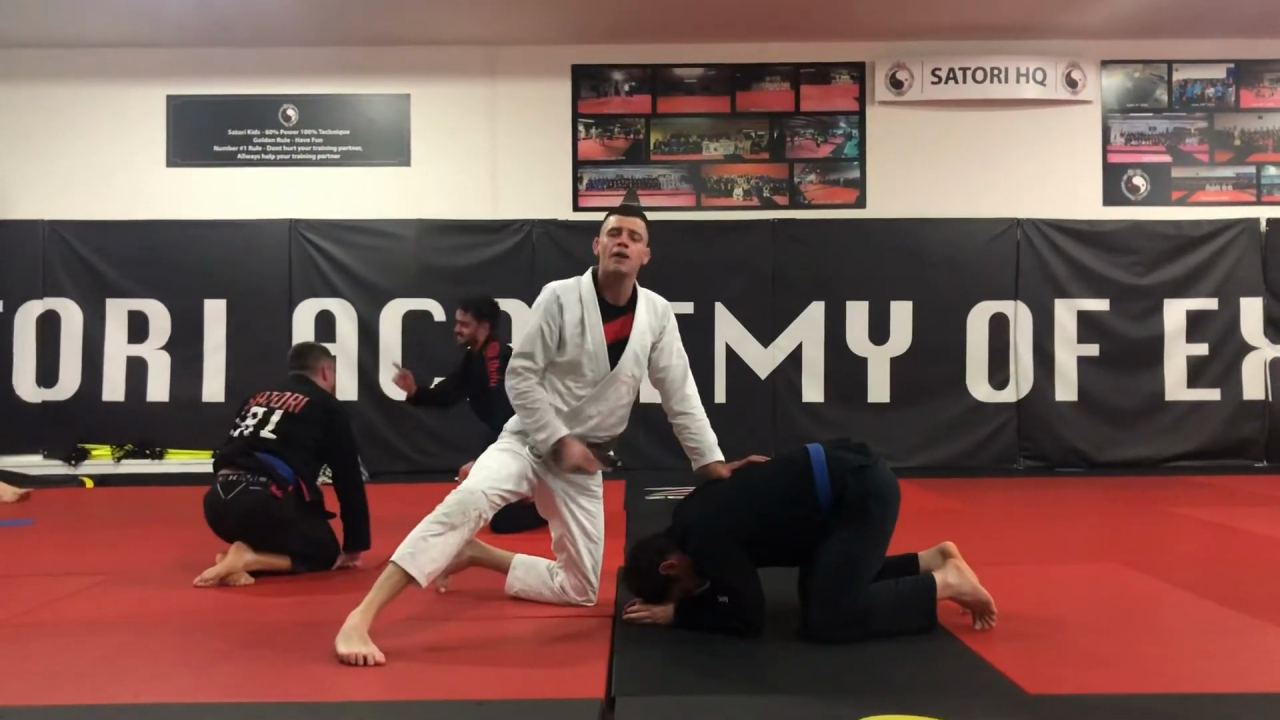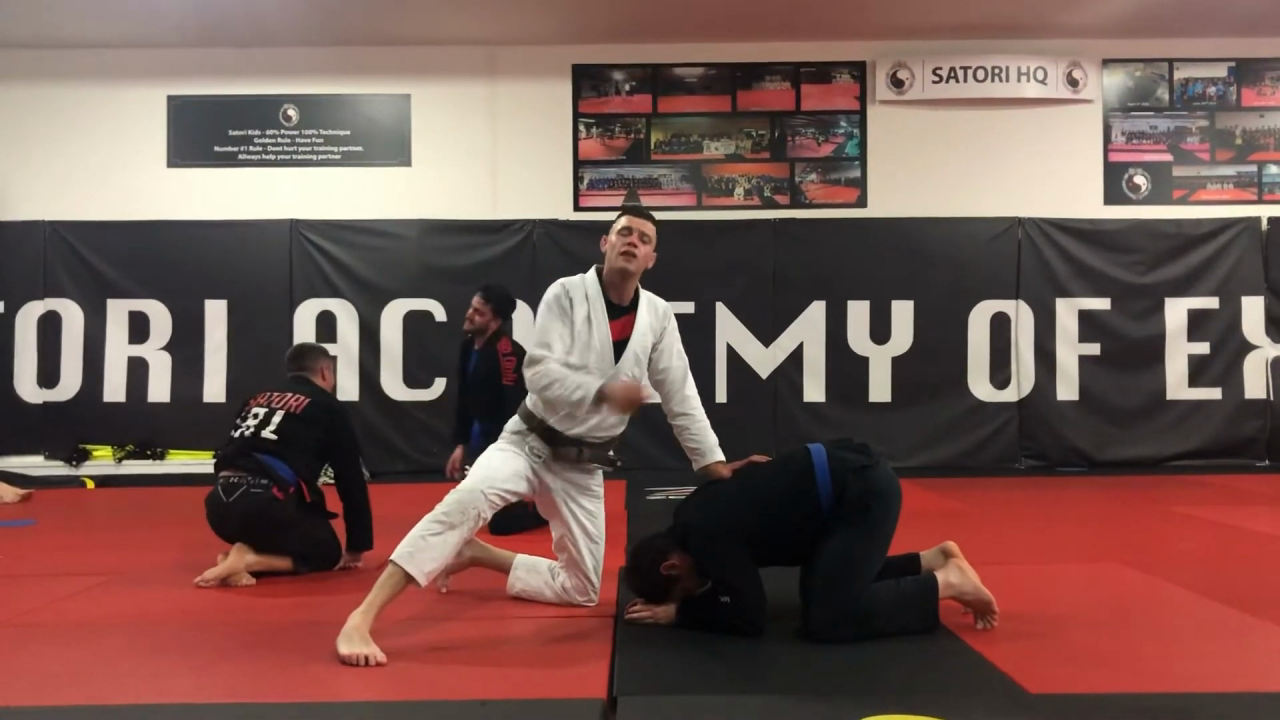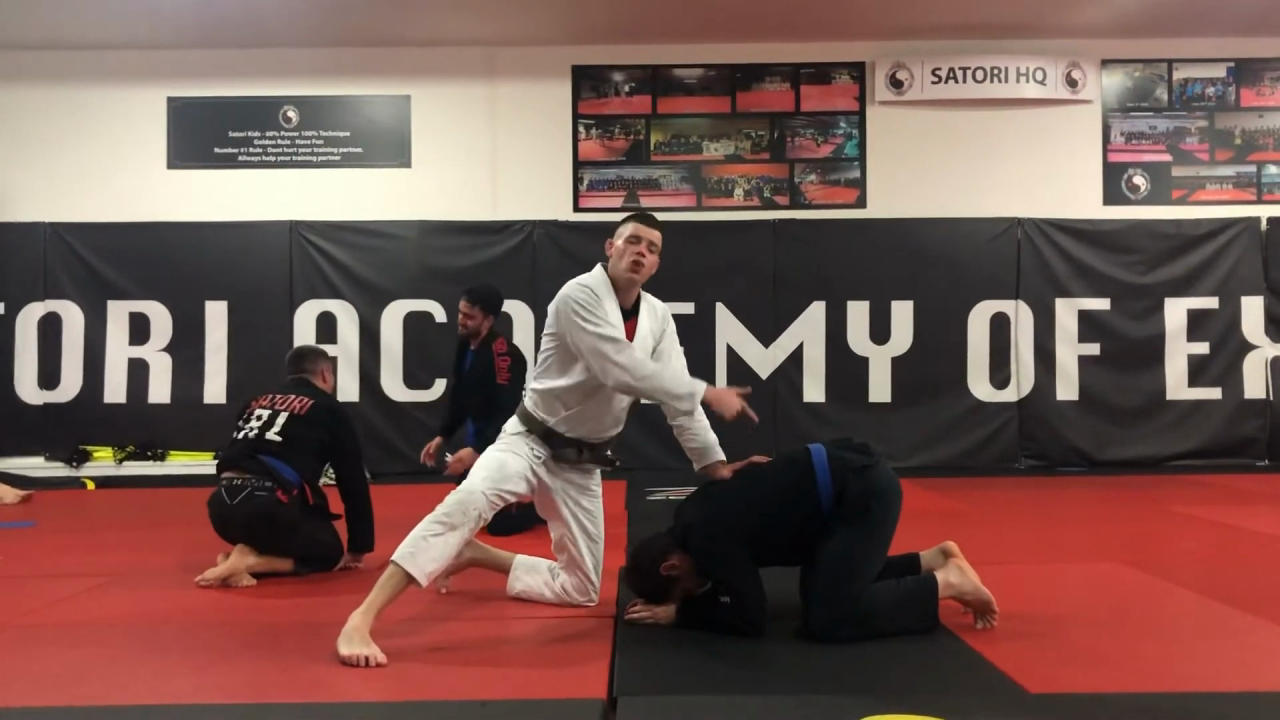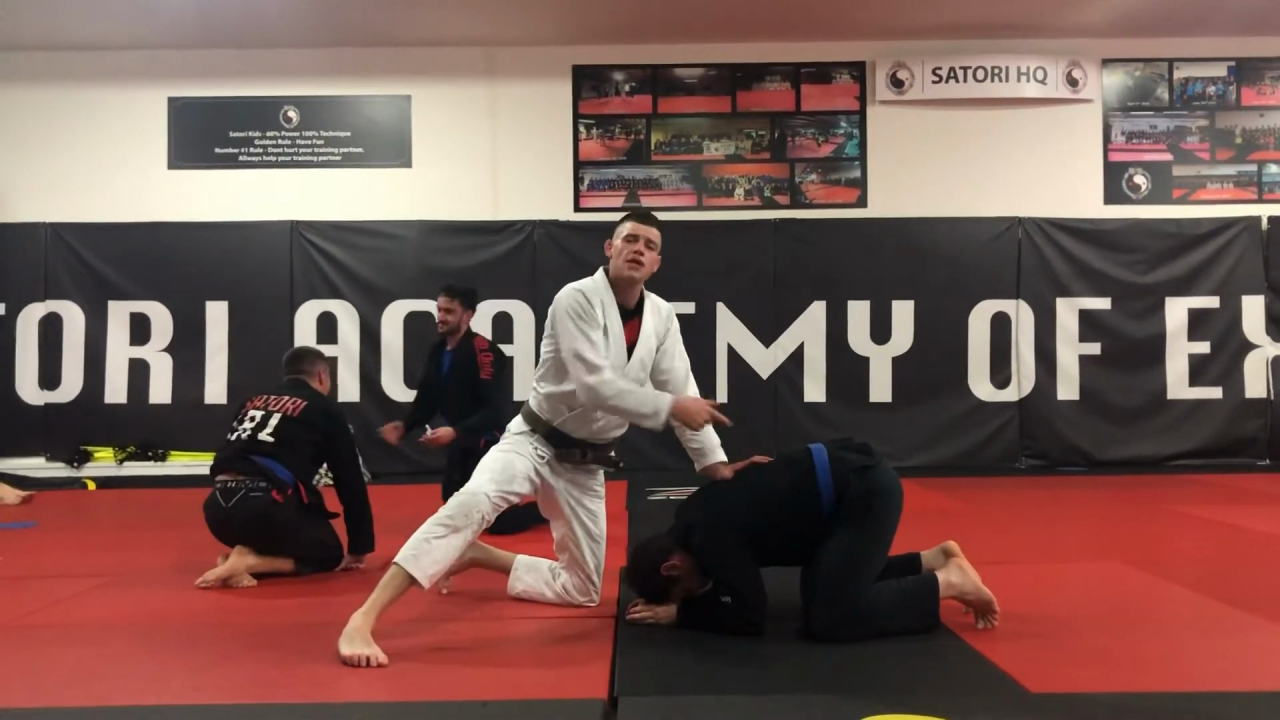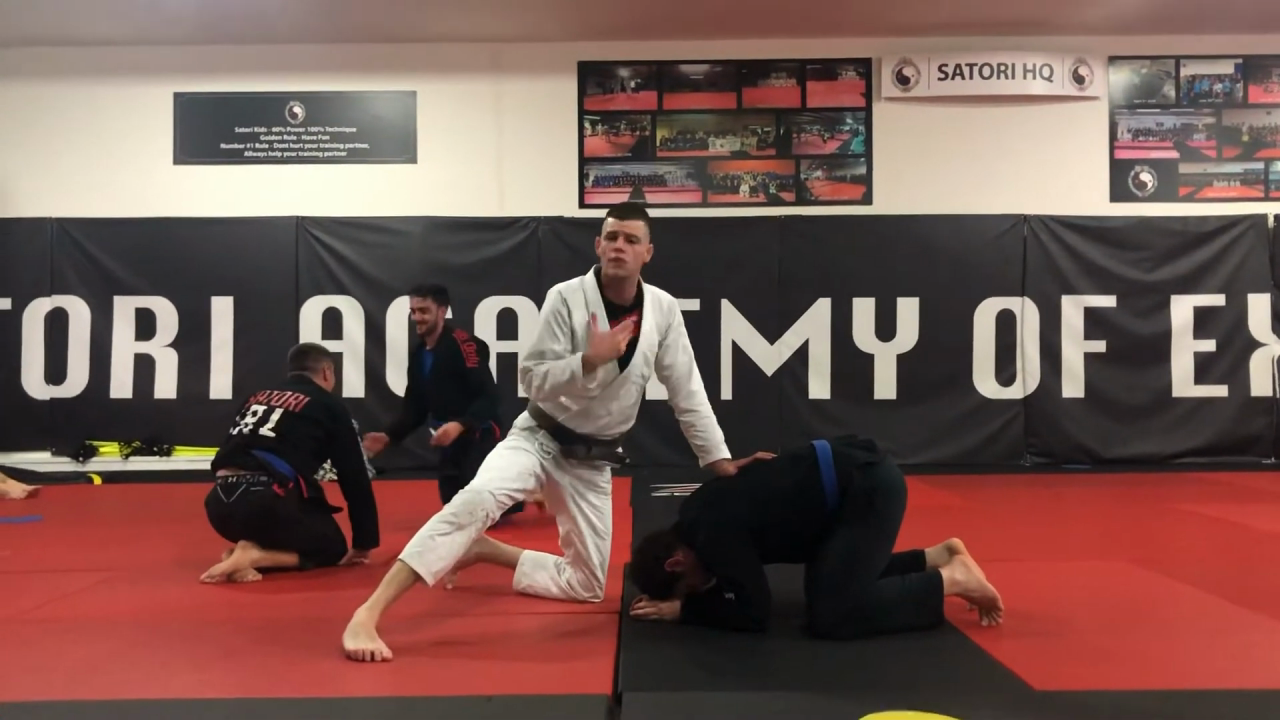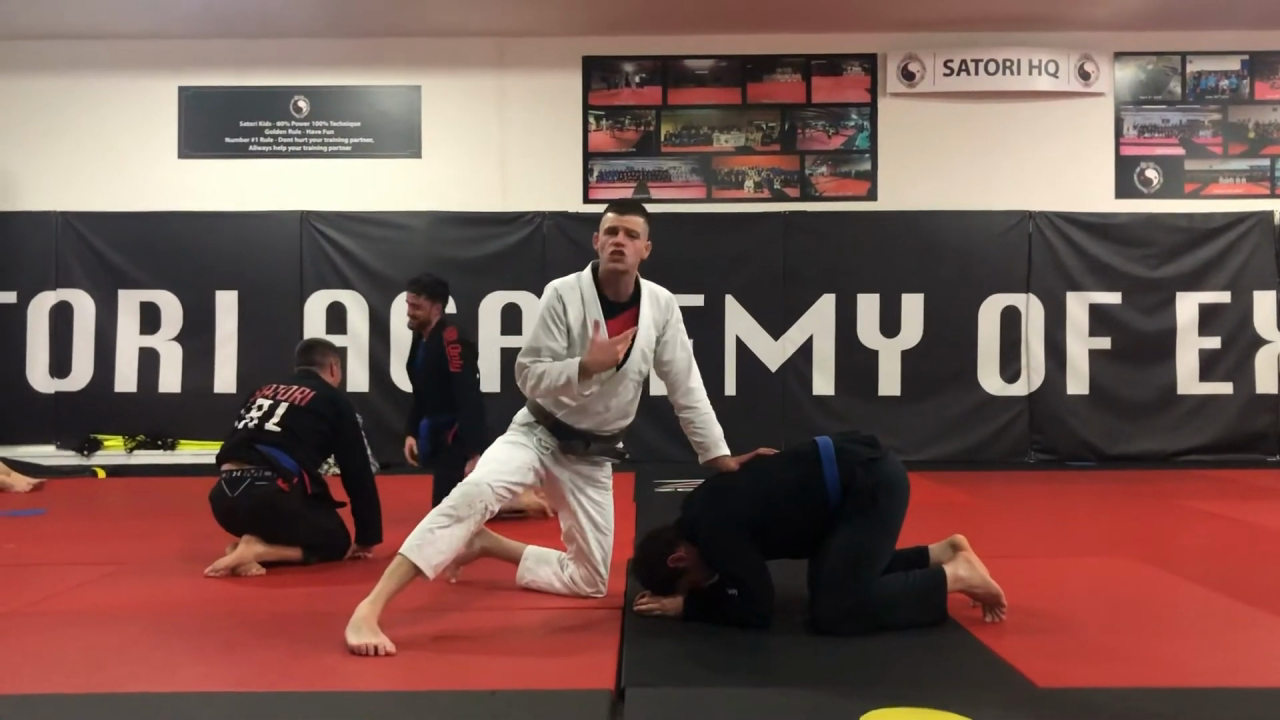
dt=0.4s
person 1, frame 1
left shoulder: (657, 313)
right shoulder: (560, 297)
left elbow: (681, 395)
right elbow: (520, 377)
left wrist: (714, 464)
right wrist: (559, 441)
left hip: (584, 463)
right hip: (531, 442)
left knee: (580, 590)
right knee: (467, 502)
left ankle: (472, 554)
right ankle: (360, 619)
person 1, frame 2
left shoulder: (658, 315)
right shoulder: (567, 293)
left elbow: (681, 396)
right elbow: (539, 370)
left wrist: (716, 464)
right wrist: (602, 392)
left hip: (583, 463)
right hip: (532, 440)
left knee: (581, 590)
right knee: (466, 502)
left ankle: (474, 554)
right ankle: (361, 619)
person 1, frame 3
left shoulder: (657, 316)
right shoulder: (578, 296)
left elbow: (674, 396)
right elbow: (625, 372)
left wrist: (716, 464)
right wrist: (707, 393)
left hip: (581, 462)
right hip: (531, 440)
left knee: (582, 589)
right knee: (469, 501)
left ankle: (473, 555)
right ankle: (362, 620)
person 1, frame 4
left shoulder: (661, 316)
right shoulder: (577, 300)
left elbow: (681, 392)
right elbow: (592, 385)
left wrist: (718, 466)
right wrist: (672, 407)
left hip: (584, 462)
right hip: (535, 441)
left knee: (582, 590)
right knee: (472, 504)
left ankle: (475, 556)
right ankle: (363, 620)
person 1, frame 5
left shoulder: (663, 309)
right shoulder: (566, 298)
left elbow: (687, 391)
right elbow: (533, 381)
left wrist: (721, 461)
right wrist: (590, 360)
left hip: (593, 459)
right hip: (541, 438)
left knee: (587, 587)
right knee: (477, 501)
left ankle: (482, 551)
right ankle: (369, 614)
person 1, frame 6
left shoulder: (662, 305)
right shoulder: (564, 294)
left elbow: (686, 388)
right elbow: (529, 377)
left wrist: (722, 458)
right wrist: (587, 366)
left hip: (592, 455)
right hip: (539, 433)
left knee: (590, 582)
right knee: (475, 494)
left ankle: (484, 545)
right ankle: (369, 610)
person 2, frame 1
left shoulder: (705, 537)
right shoulder: (691, 520)
left elbow: (748, 617)
right elbow: (733, 588)
left wrist: (674, 611)
right wrist: (669, 599)
left hip: (862, 491)
right hip: (849, 478)
left knee: (825, 619)
right knee: (819, 589)
left ankle: (944, 583)
right ankle: (934, 559)
person 2, frame 2
left shoulder: (706, 536)
right shoulder: (692, 520)
left elbow: (750, 618)
right elbow: (734, 588)
left wrist: (676, 611)
right wrist: (671, 599)
left hip: (864, 490)
right hip: (850, 477)
left knee: (826, 619)
right knee: (821, 589)
left ankle: (946, 582)
right ankle: (934, 560)
person 2, frame 3
left shoulder: (707, 538)
right shoulder: (693, 519)
left elbow: (750, 618)
right elbow: (733, 587)
left wrist: (676, 612)
right wrist: (664, 599)
left hip: (864, 490)
right hip: (851, 478)
left knee: (826, 619)
right knee: (821, 589)
left ankle: (946, 582)
right ankle: (935, 559)
person 2, frame 4
left shoulder: (709, 538)
right shoulder: (692, 520)
left elbow: (750, 617)
right elbow: (733, 588)
left wrist: (677, 611)
right wrist: (677, 600)
left hip: (865, 490)
right hip: (852, 478)
left knee: (827, 619)
right knee: (820, 589)
left ankle: (947, 581)
right ankle: (936, 559)
person 2, frame 5
left shoulder: (713, 534)
right shoulder: (696, 516)
left elbow: (754, 613)
right elbow: (739, 584)
left wrist: (681, 607)
right wrist: (681, 596)
left hip: (869, 487)
right hip: (856, 475)
left knee: (830, 615)
right knee: (826, 585)
left ankle: (951, 579)
right ankle: (940, 556)
person 2, frame 6
left shoulder: (714, 529)
right shoulder: (699, 512)
left elbow: (757, 609)
right elbow: (743, 581)
left wrist: (684, 603)
right wrist: (680, 591)
left hip: (872, 483)
right hip: (859, 471)
left knee: (833, 611)
right knee: (828, 581)
left ankle: (955, 576)
right ankle: (943, 553)
person 3, frame 1
left shoulder: (497, 358)
right shoulder: (473, 358)
left elbow: (504, 415)
right elbow: (446, 394)
right wrist: (414, 391)
left knee: (502, 520)
person 3, frame 2
left shoulder: (507, 353)
right shoulder: (469, 346)
left elbow: (514, 413)
right wrist: (461, 444)
right hip: (484, 438)
left knee: (501, 522)
person 3, frame 3
left shoulder: (504, 354)
right shoulder: (465, 346)
left elbow: (508, 413)
right elbow: (459, 399)
left wrist: (476, 451)
right wrist: (442, 437)
right hip: (478, 437)
left knee: (500, 523)
person 3, frame 4
left shoulder: (484, 351)
right shoulder: (438, 352)
left elbow: (493, 410)
right elbow: (426, 400)
left wrist: (455, 431)
right wrist: (403, 425)
left hip: (485, 443)
right hip: (459, 446)
left knee: (498, 523)
person 3, frame 5
left shoulder: (463, 344)
right shoulder: (419, 355)
left elbow: (489, 398)
right elbow: (416, 407)
left wrist: (459, 425)
right wrist: (389, 437)
left hip: (479, 437)
right hip: (451, 443)
person 3, frame 6
left shoulder: (451, 343)
right shoulder: (421, 342)
left elbow: (469, 401)
left wrist: (473, 453)
right wrist: (411, 433)
left hip: (454, 436)
right hip: (439, 436)
left ankle: (521, 500)
person 4, frame 1
left shoulder: (257, 399)
right shoulder: (327, 407)
right elbow: (348, 478)
right wrist: (354, 546)
left hip: (219, 502)
right hip: (263, 502)
right knee: (325, 553)
left ankle: (242, 553)
right ankle: (246, 559)
person 4, frame 2
left shoulder: (257, 400)
right shoulder: (329, 408)
right elbow: (351, 479)
right wrist: (356, 547)
left hip: (221, 503)
right hip: (265, 503)
right knee: (327, 554)
left ankle: (243, 555)
right ankle: (247, 560)
person 4, frame 3
left shoulder: (257, 402)
right shoulder: (330, 410)
right elbow: (353, 481)
right wrist: (358, 547)
left hip: (224, 504)
right hip: (268, 504)
right knee: (329, 554)
left ankle: (244, 554)
right ankle: (249, 561)
person 4, frame 4
left shoulder: (253, 402)
right shoulder: (325, 410)
right elbow: (350, 481)
right wrist: (359, 548)
left hip: (219, 507)
right hip: (265, 505)
right knee: (329, 554)
left ankle: (244, 554)
right ankle: (249, 562)
person 4, frame 5
left shoulder: (257, 398)
right shoulder: (329, 406)
right elbow: (354, 477)
right wrist: (363, 543)
left hip: (221, 502)
right hip: (267, 500)
left knee: (290, 536)
right knee: (333, 549)
left ankle: (248, 550)
right ankle: (253, 556)
person 4, frame 6
left shoulder: (262, 392)
right shoulder: (334, 401)
right elbow: (358, 472)
right wrist: (367, 538)
left hip: (226, 496)
right hip: (271, 494)
right knee: (336, 544)
left ankle: (249, 545)
right ankle: (257, 550)
